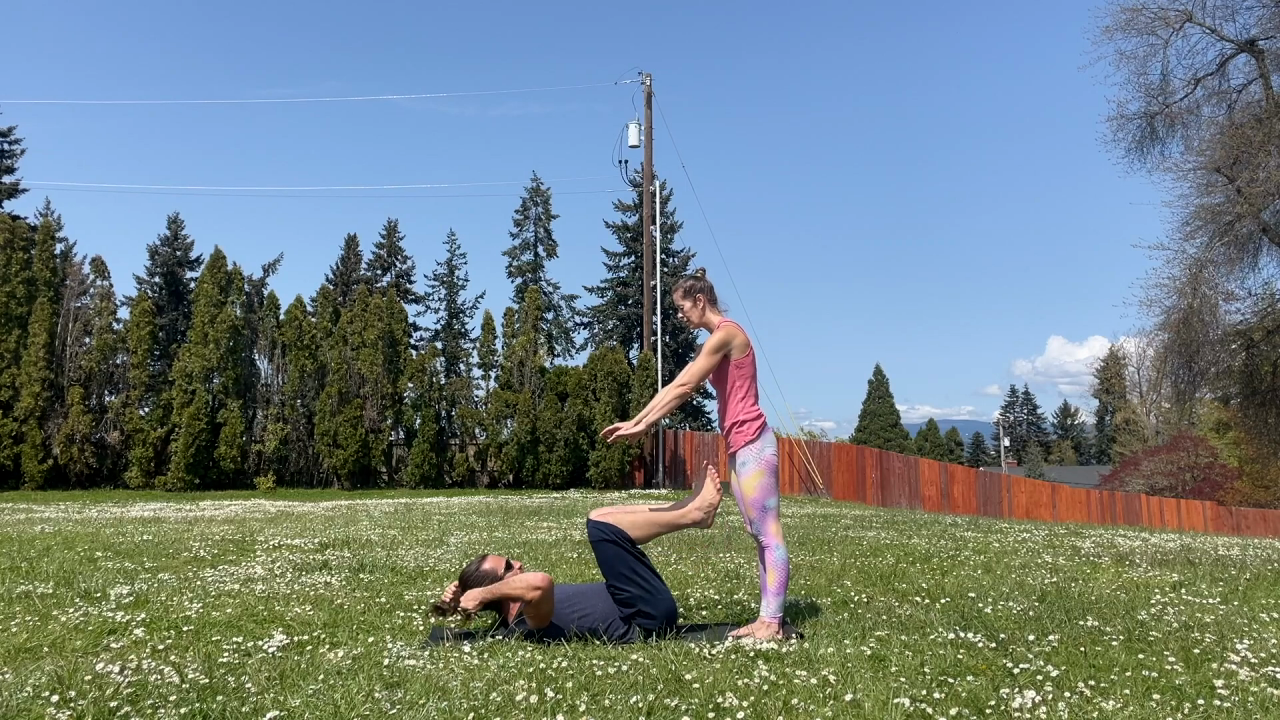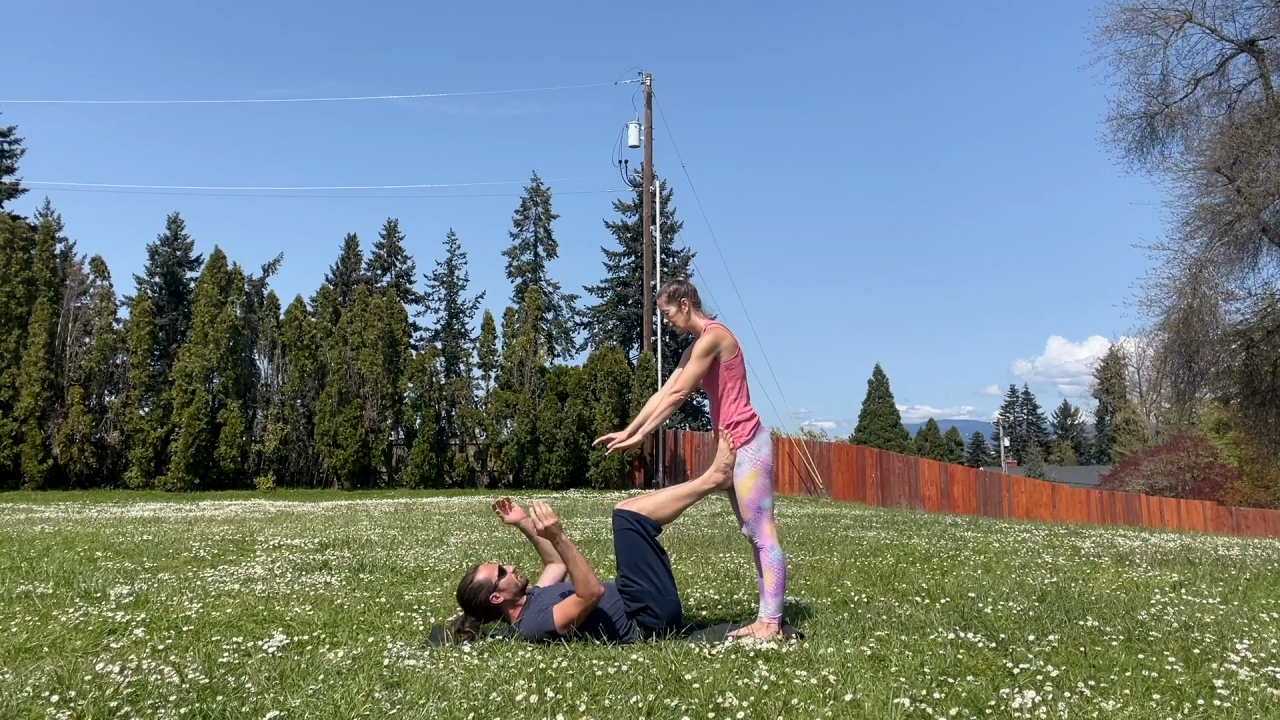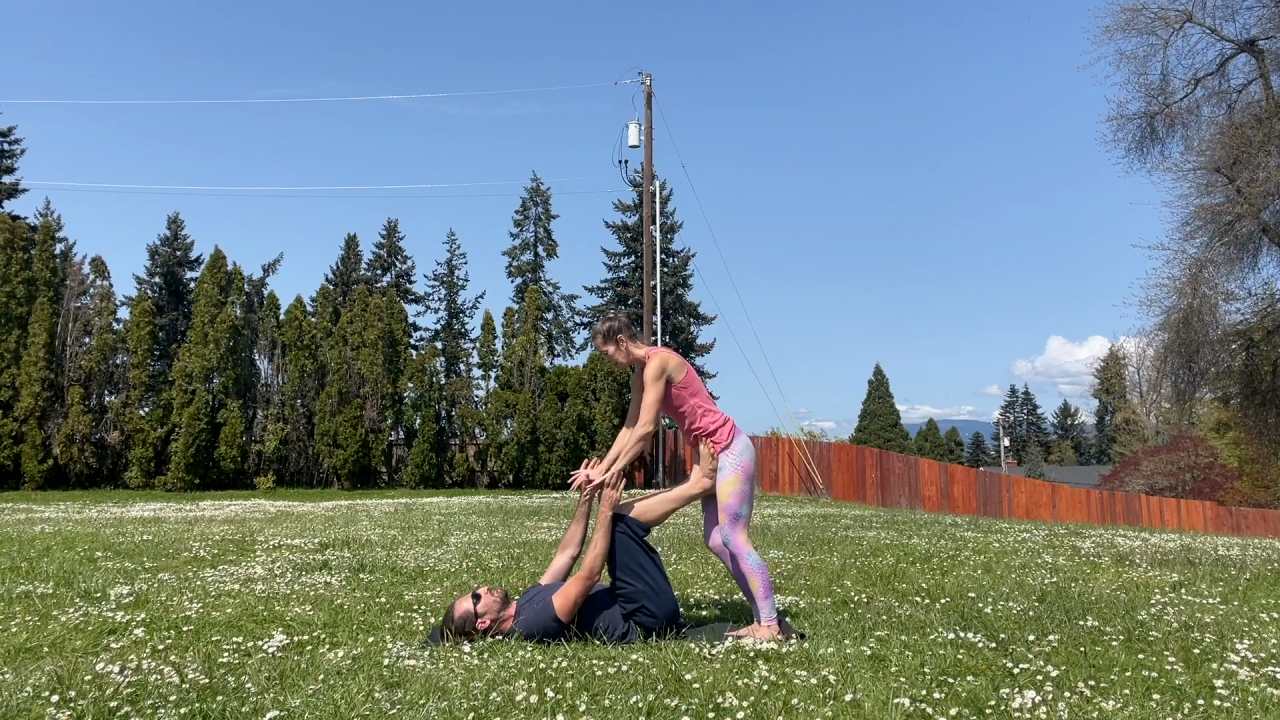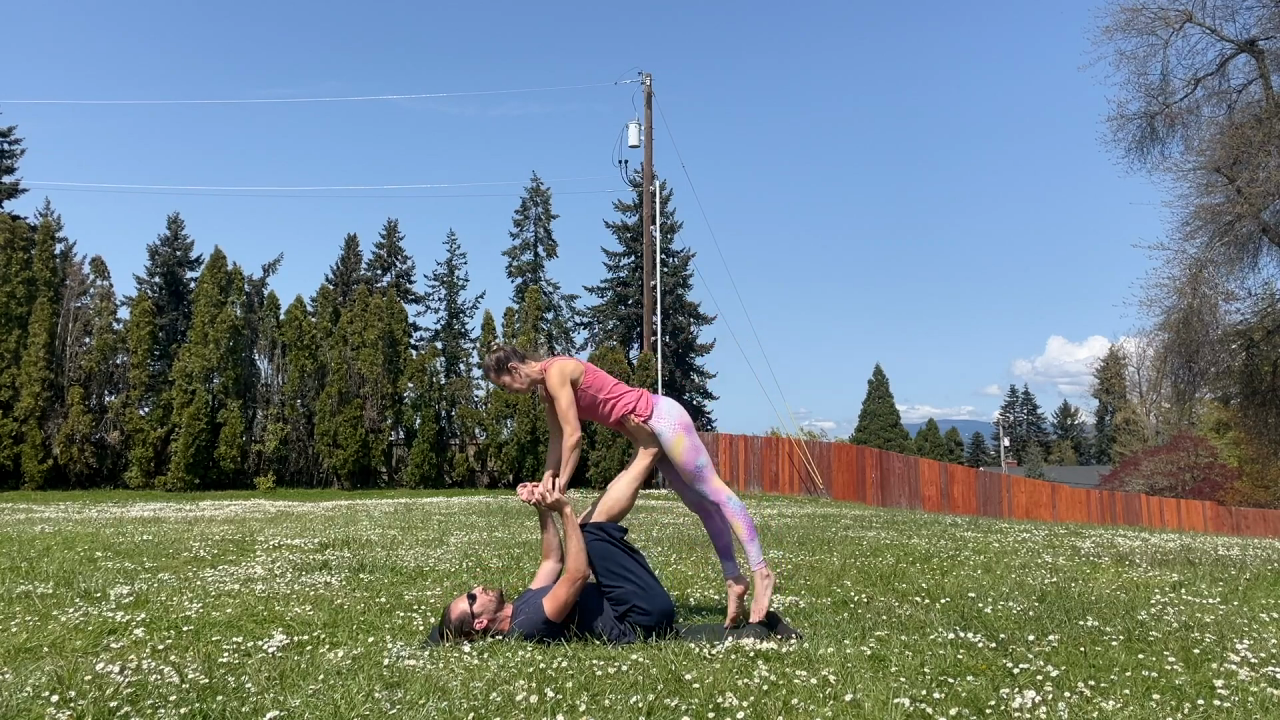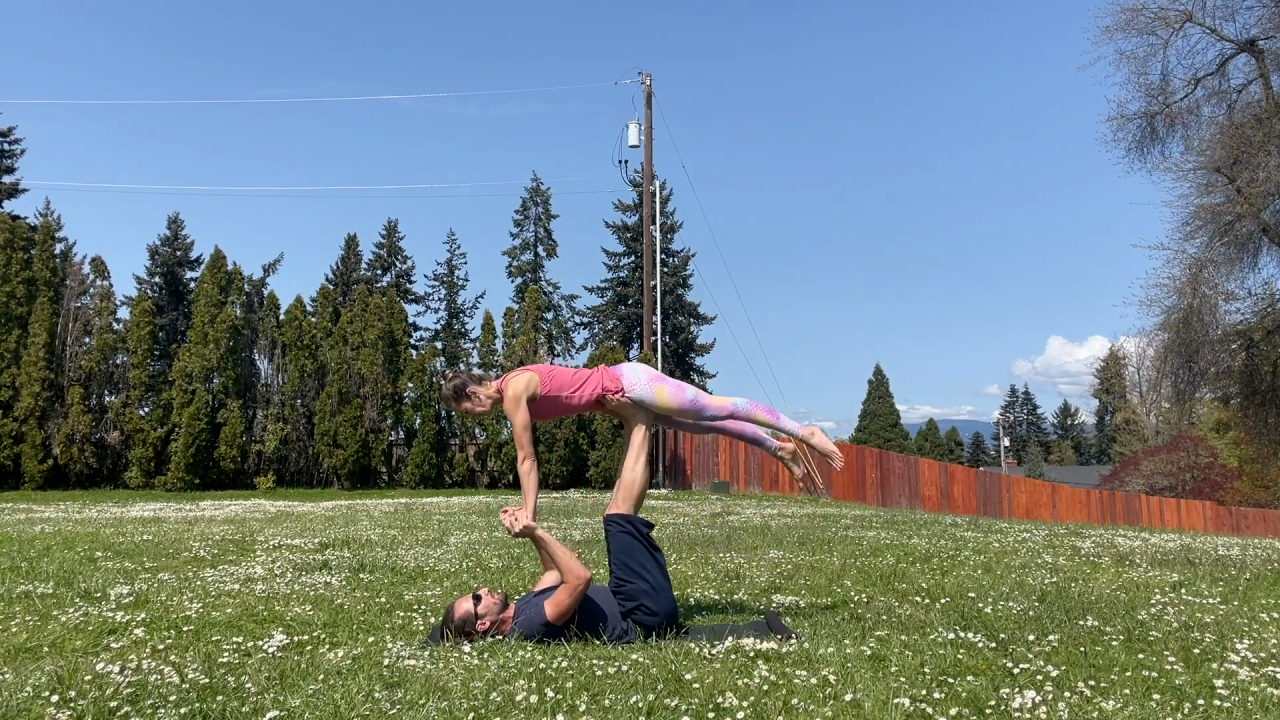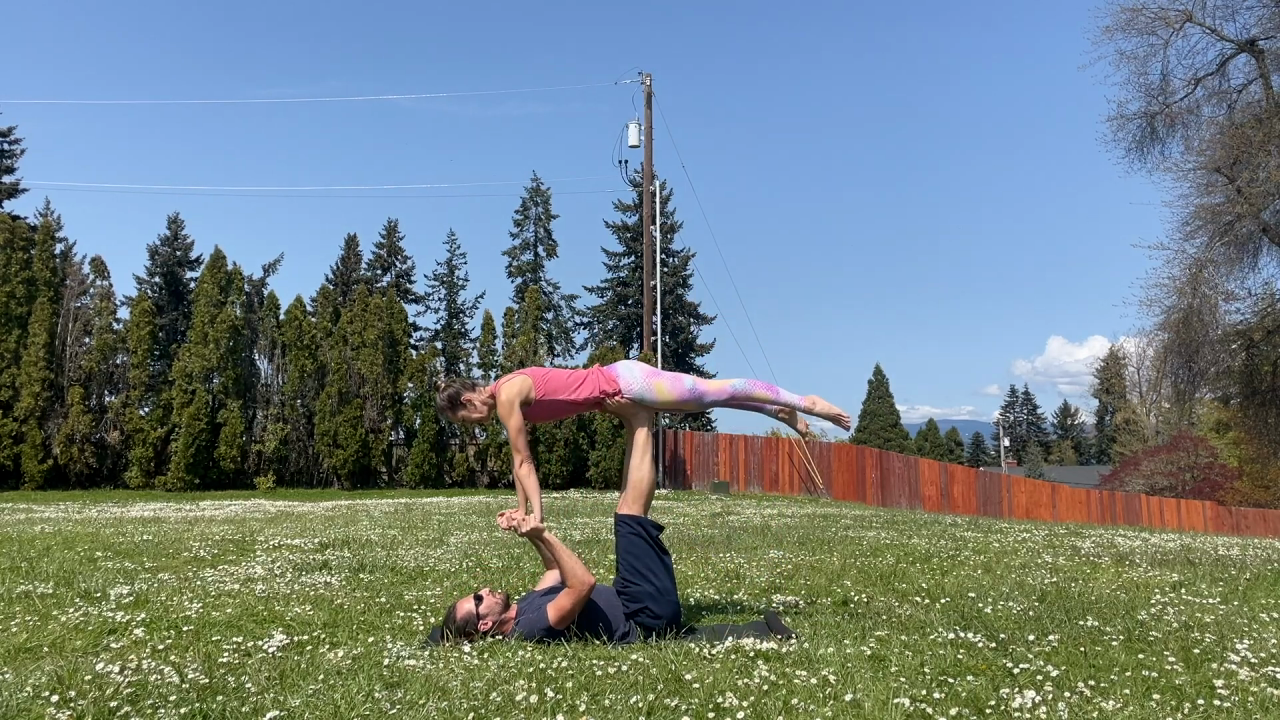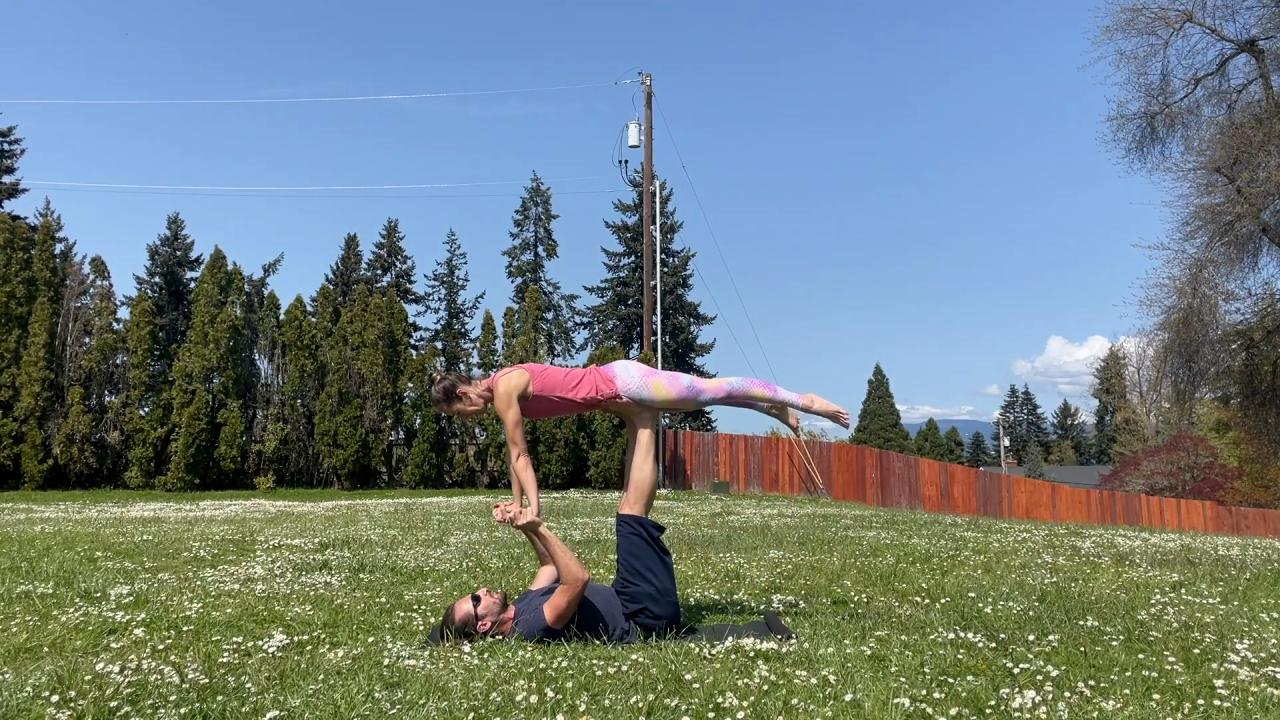
dt=0.4s
person 1, frame 1
left shoulder: (726, 334)
right shoulder: (713, 342)
left elbow: (685, 388)
right elbow: (675, 385)
left wrist: (643, 426)
right wrist: (634, 421)
left hip: (751, 442)
right hip: (739, 446)
left knee: (768, 533)
right knee: (758, 533)
left ankle: (772, 621)
right ankle: (766, 618)
person 1, frame 2
left shoulder: (713, 336)
right shoulder: (696, 347)
left elbow: (678, 395)
right elbow: (664, 391)
left wrist: (639, 436)
right wrist: (626, 432)
left hip: (747, 442)
right hip: (735, 445)
left knee: (763, 533)
right knee: (754, 533)
left ankle: (771, 622)
right ankle: (766, 618)
person 1, frame 3
left shoulder: (656, 363)
right shoulder: (642, 370)
left elbow: (646, 428)
right elbow: (630, 427)
left wrist: (613, 472)
right wrist: (599, 467)
left hip: (729, 448)
right hip: (713, 452)
left knee: (734, 540)
right knee: (716, 539)
left ankle: (771, 624)
right ankle: (761, 617)
person 1, frame 4
left shoulder: (555, 373)
right shoulder: (545, 380)
left elbow: (573, 438)
right elbow: (559, 441)
left wrist: (559, 488)
right wrist: (545, 484)
left hip: (658, 417)
right hip: (645, 426)
left knee: (711, 491)
right knee: (700, 502)
left ankle: (760, 573)
right ankle: (735, 581)
person 1, frame 5
left shoulder: (513, 391)
right shoulder: (514, 392)
left elbow: (526, 459)
right elbow: (526, 458)
left wrist: (529, 516)
right wrist: (526, 509)
left hip: (626, 385)
right hip: (622, 393)
left knee: (721, 411)
right knee: (705, 422)
left ankle: (803, 433)
right ankle: (781, 448)
person 1, frame 6
left shoulder: (506, 396)
right shoulder: (508, 396)
left elbow: (523, 462)
right elbow: (521, 461)
left wrist: (537, 516)
right wrist: (521, 510)
left hip: (623, 385)
right hip: (618, 392)
left knee: (716, 392)
right knee: (709, 397)
left ankle: (806, 403)
right ankle: (780, 409)
person 1, frame 7
left shoulder: (504, 388)
right shoulder: (504, 392)
left elbow: (521, 455)
right elbow: (517, 454)
left wrist: (535, 509)
right wrist: (517, 503)
left hip: (620, 385)
right hip: (615, 393)
left knee: (713, 390)
right knee: (706, 395)
left ankle: (802, 401)
right ankle: (772, 408)
person 2, frame 1
left shoulder: (515, 614)
right shoulder: (529, 624)
right elbow: (541, 581)
left wrist: (463, 587)
right wrist: (481, 594)
left hip: (642, 617)
right hip: (646, 620)
left knee: (605, 517)
right knee: (600, 521)
left ankle: (690, 508)
right ankle: (693, 513)
person 2, frame 2
left shoulder: (528, 602)
right shoulder: (535, 627)
left elbow: (557, 563)
right elbow: (591, 592)
left wrist: (525, 526)
right wrist: (557, 536)
left hip: (645, 617)
right hip: (648, 622)
left knee: (630, 515)
right knee: (627, 513)
left ankle: (711, 479)
right ankle: (712, 478)
person 2, frame 3
left shoulder: (527, 601)
right shoulder: (532, 625)
left elbow: (567, 553)
right elbow: (589, 572)
left wrist: (586, 498)
right wrist: (605, 509)
left hip: (649, 618)
right hip: (648, 620)
right knee: (619, 518)
right ankle: (699, 484)
person 2, frame 4
left shoulder: (525, 609)
right shoulder: (530, 624)
left elbow: (553, 560)
right elbow: (577, 574)
left wrist: (543, 509)
right wrist: (565, 510)
left hip: (638, 619)
right hip: (643, 618)
right knee: (595, 526)
person 2, frame 5
left shoulder: (521, 610)
right shoulder: (530, 627)
left elbow: (558, 571)
right elbow: (580, 578)
left wrist: (530, 529)
right wrist: (536, 532)
left hip: (646, 619)
right hip: (644, 618)
right knee: (620, 514)
person 2, frame 6
left shoulder: (523, 609)
right shoulder: (533, 626)
left elbow: (557, 566)
right elbow: (585, 583)
left wrist: (529, 533)
right wrist: (541, 535)
left hip: (648, 612)
right hip: (646, 620)
right knee: (630, 515)
person 2, frame 7
left shoulder: (524, 607)
right shoulder: (532, 627)
left elbow: (551, 564)
right elbow: (578, 578)
left wrist: (526, 528)
right wrist: (537, 527)
left hip: (645, 621)
right hip: (646, 619)
right knee: (631, 513)
